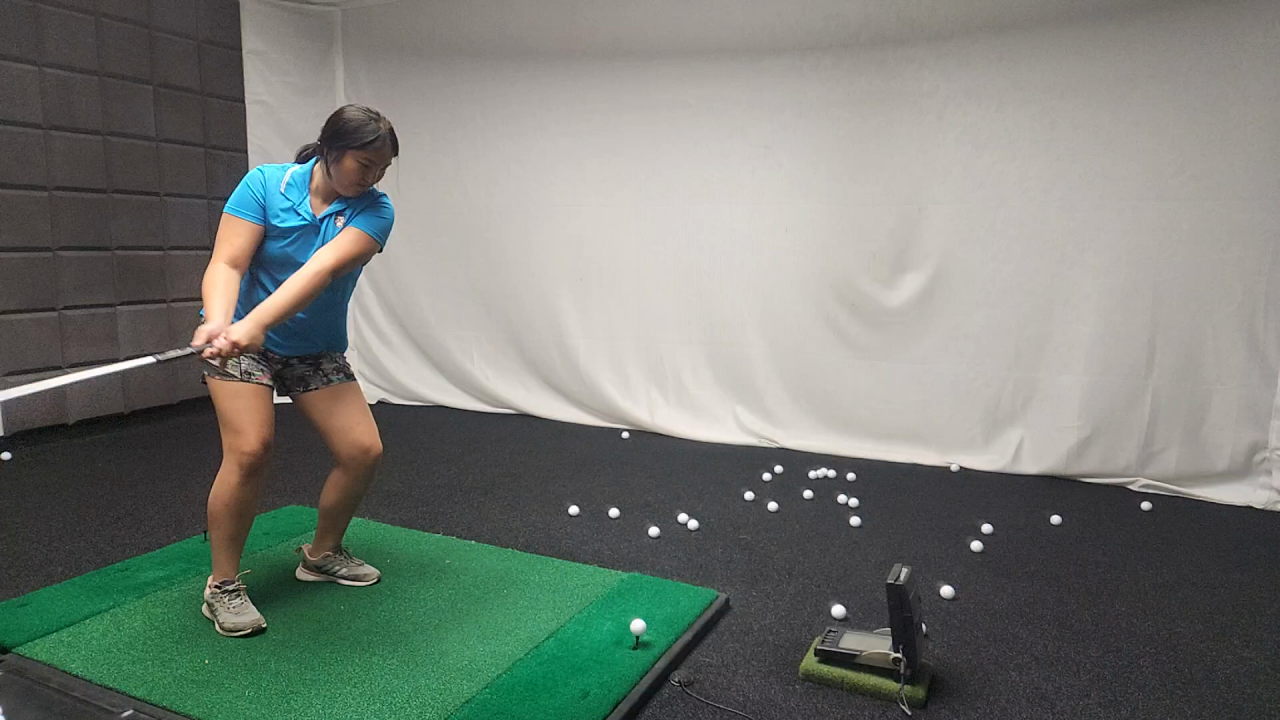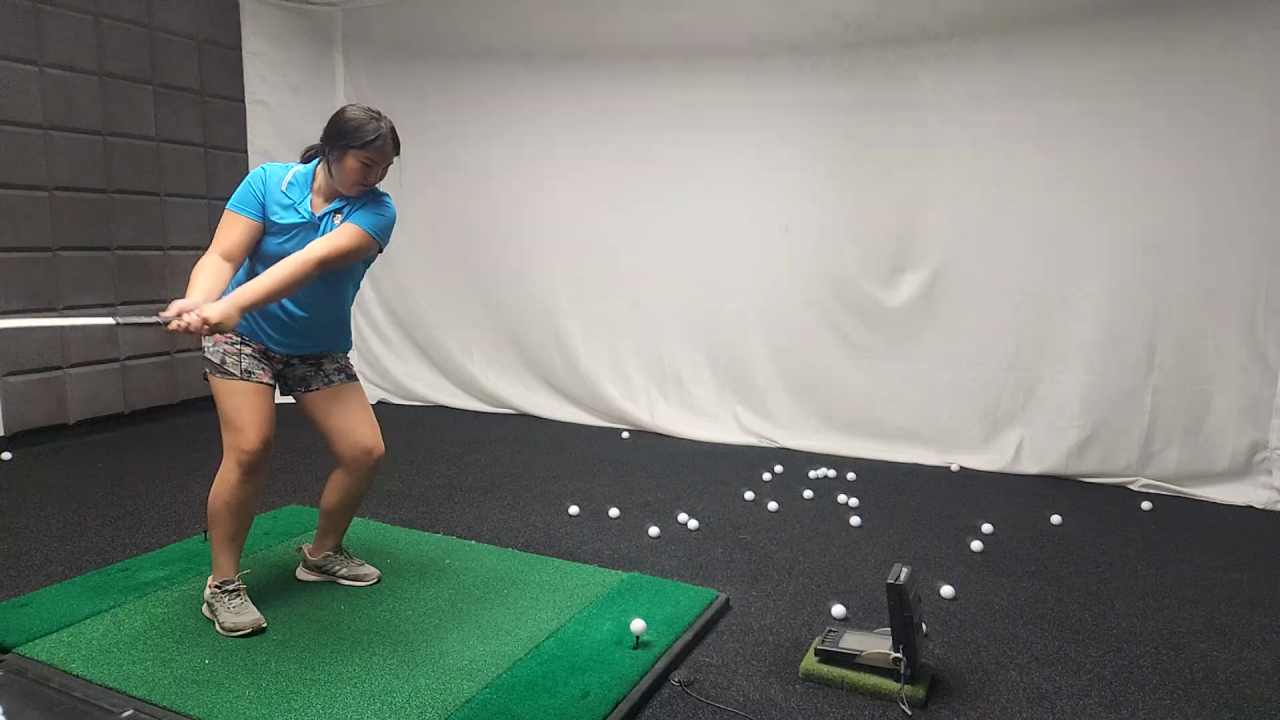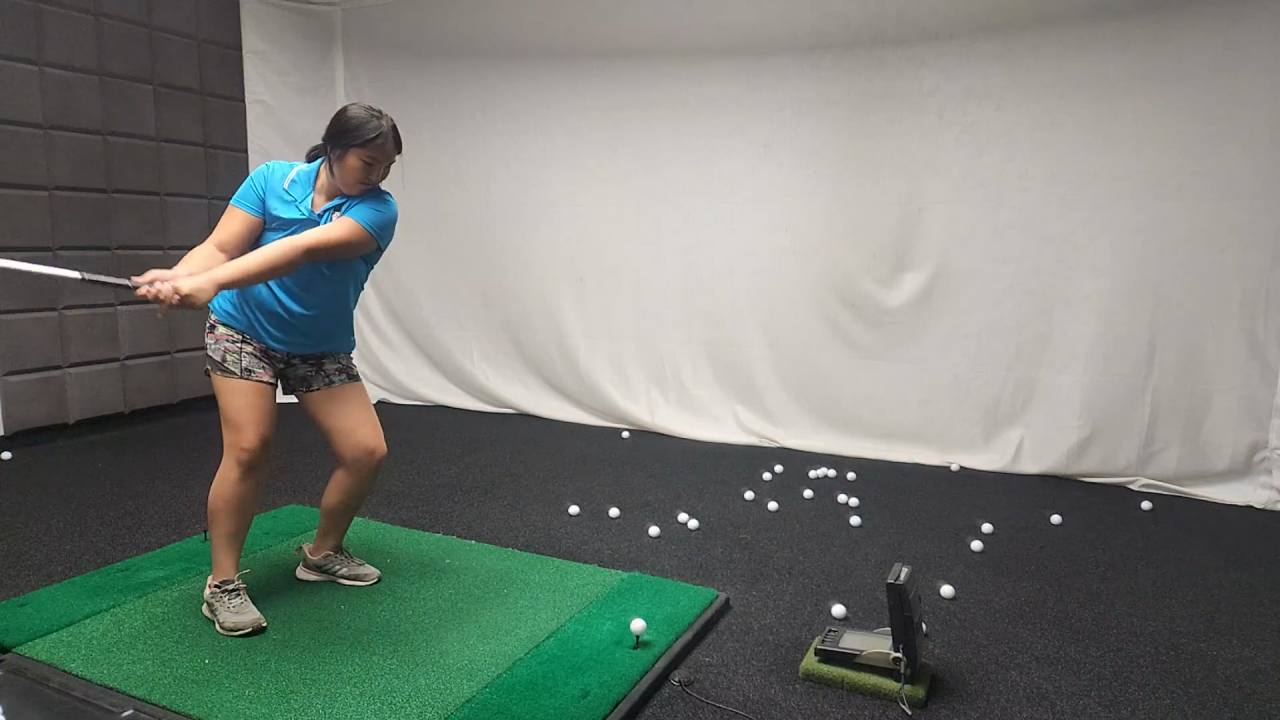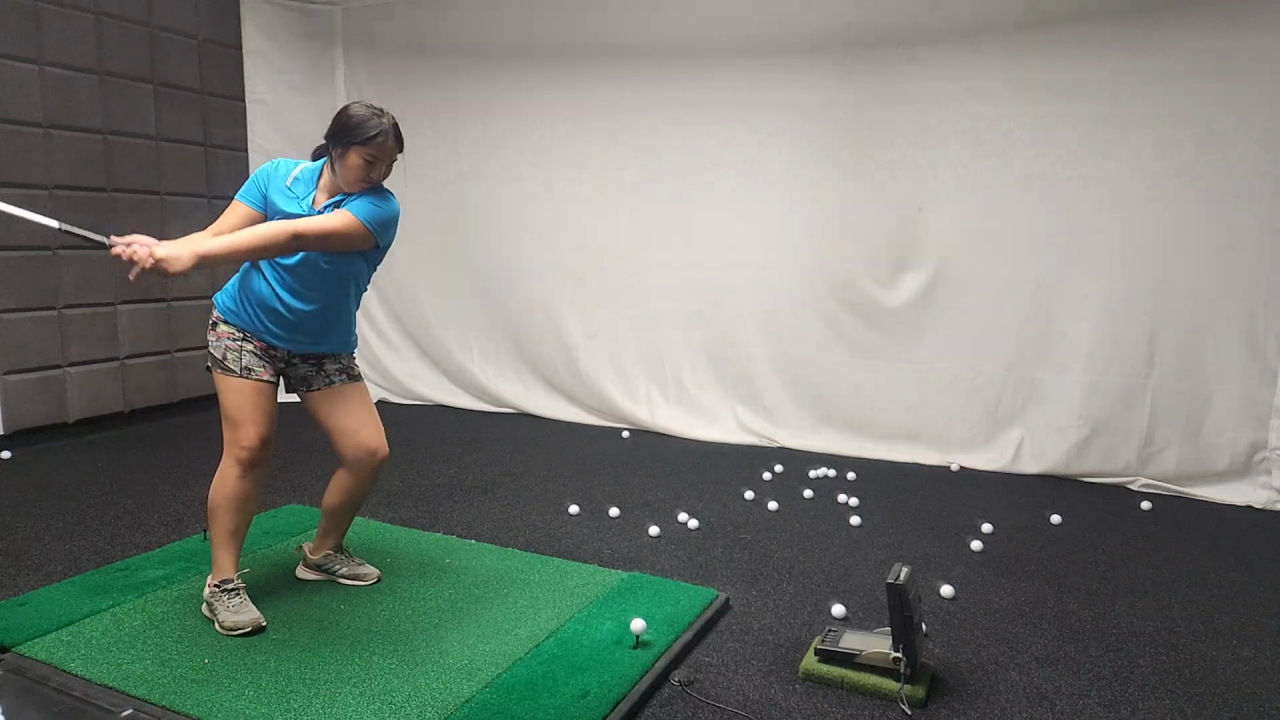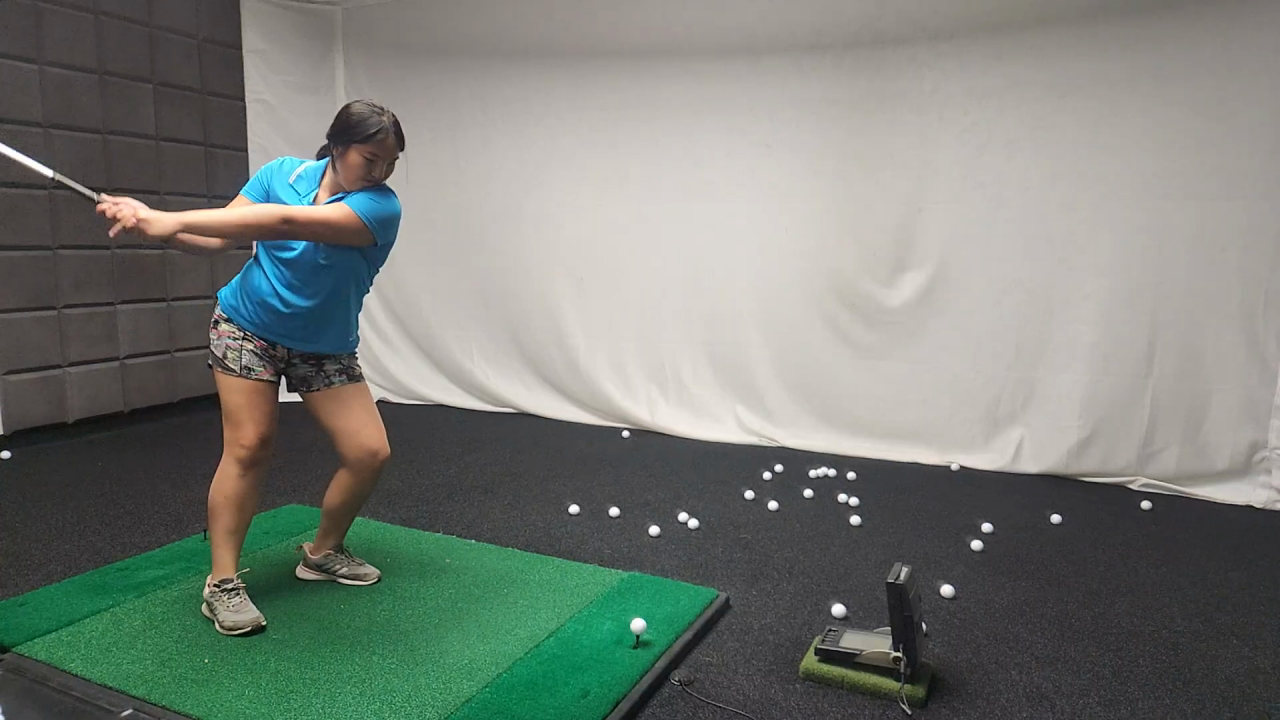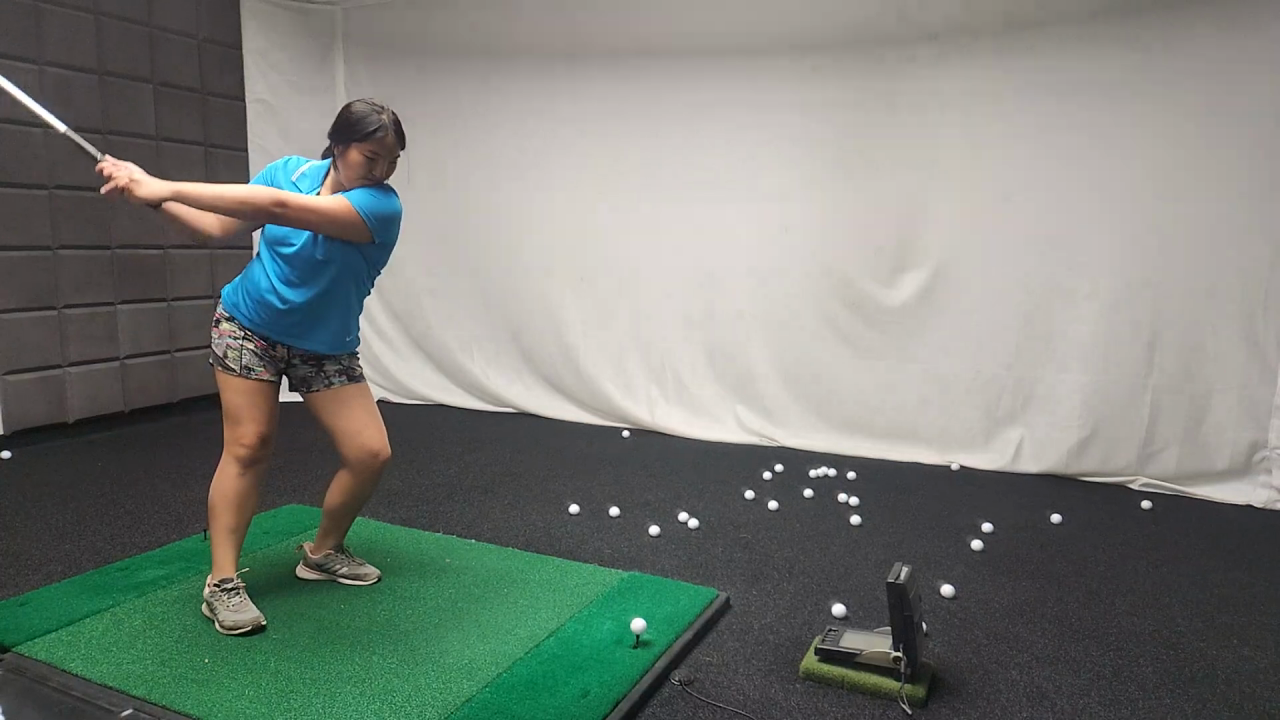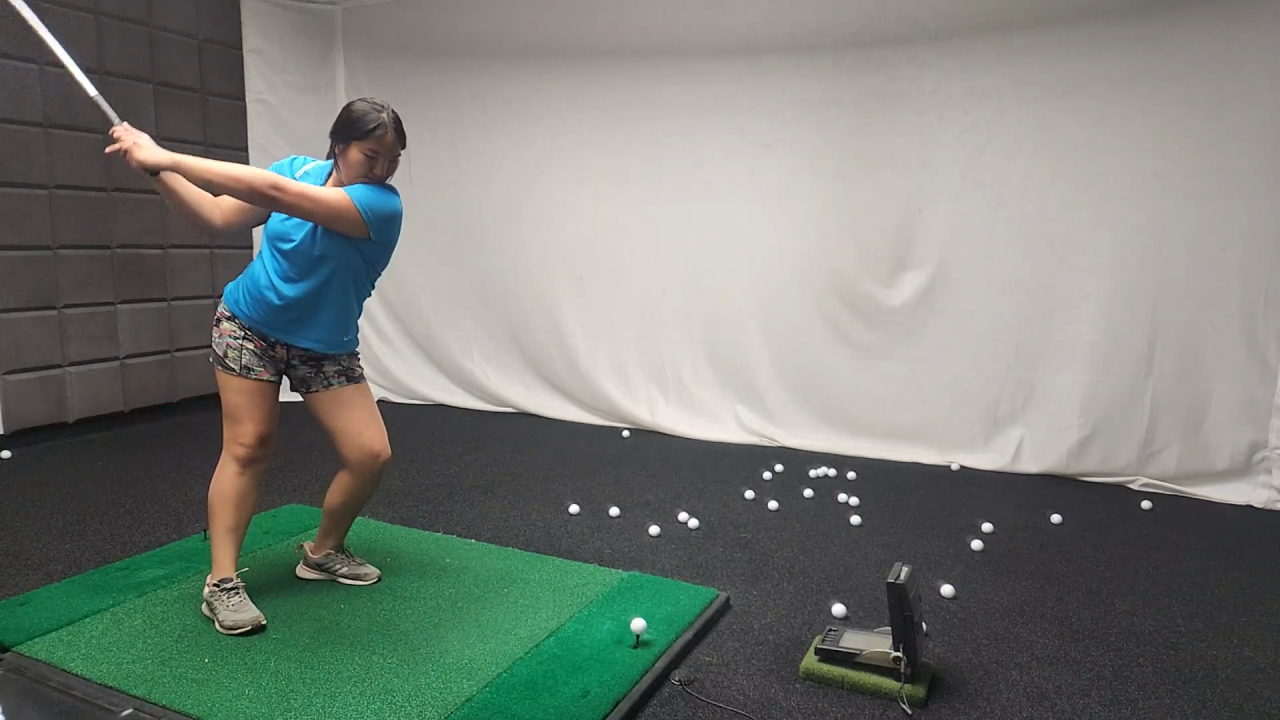
dt=0.3s
person 1, frame 1
left shoulder: (375, 211)
right shoulder: (264, 183)
left elbow: (321, 270)
right elbow: (227, 263)
left wrist: (254, 324)
right wrist: (218, 323)
left hip: (317, 349)
right hip: (243, 339)
left knee: (362, 450)
right knee: (248, 451)
left ankle: (321, 553)
right ankle: (222, 584)
person 1, frame 2
left shoulder: (376, 211)
right shoulder: (267, 181)
left elbow: (313, 261)
right elbow: (223, 256)
left wrist: (230, 305)
right wrist: (198, 301)
left hip: (321, 349)
right hip: (245, 337)
left knee: (365, 451)
right knee: (249, 449)
left ankle: (322, 553)
right ankle: (222, 584)
person 1, frame 3
left shoulder: (378, 210)
right shoulder: (271, 178)
left elbow: (302, 250)
right elbow: (219, 246)
left wrist: (212, 283)
right wrist: (176, 275)
left hip: (323, 348)
right hip: (244, 329)
left knee: (367, 451)
right knee: (248, 448)
left ankle: (321, 553)
right ankle: (223, 583)
person 1, frame 4
left shoulder: (380, 208)
right shoulder: (277, 175)
left elbow: (294, 236)
right elbow: (217, 235)
left wrist: (192, 255)
right wrist: (160, 249)
left hip: (324, 347)
right hip: (246, 328)
left knee: (369, 452)
right knee: (248, 447)
left ankle: (322, 552)
right ankle: (222, 582)
person 1, frame 5
left shoulder: (381, 207)
right shoulder: (283, 172)
left elbow: (284, 222)
right elbow: (215, 237)
left wrist: (172, 219)
right wrist: (155, 223)
left hip: (325, 347)
right hip: (246, 326)
left knee: (369, 452)
right knee: (247, 447)
left ankle: (322, 552)
right ankle: (222, 583)
person 1, frame 6
left shoulder: (382, 205)
right shoulder: (290, 169)
left elbow: (277, 207)
right elbow: (218, 226)
left wrist: (166, 187)
right wrist: (155, 196)
left hip: (326, 346)
right hip: (248, 326)
left knee: (370, 453)
right knee: (248, 447)
left ankle: (323, 552)
right ankle: (222, 582)
person 1, frame 7
left shoulder: (383, 206)
right shoulder: (298, 168)
left elbow: (272, 191)
right elbow: (217, 216)
left wrist: (166, 157)
right wrist: (157, 169)
left hip: (326, 346)
right hip: (248, 325)
left knee: (371, 454)
right knee: (248, 446)
left ankle: (323, 552)
right ankle: (221, 582)
